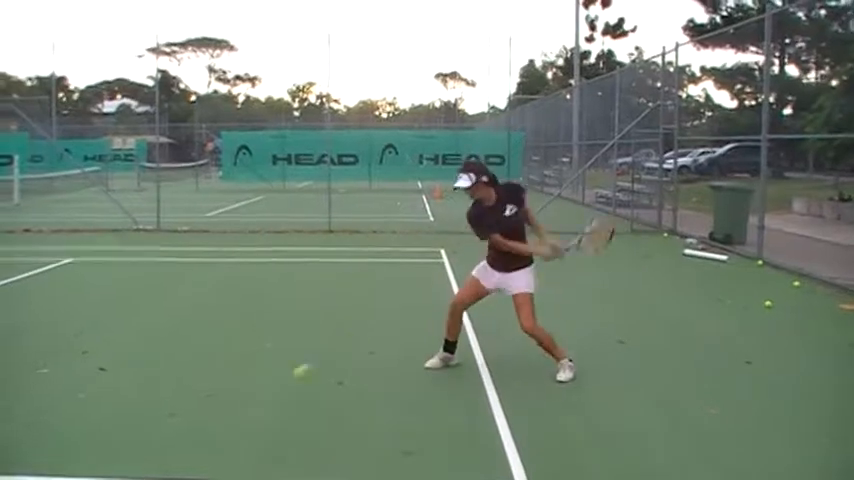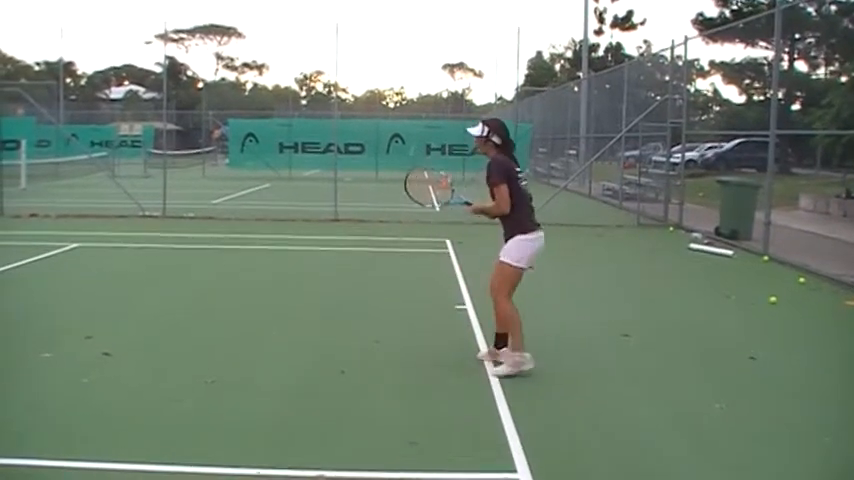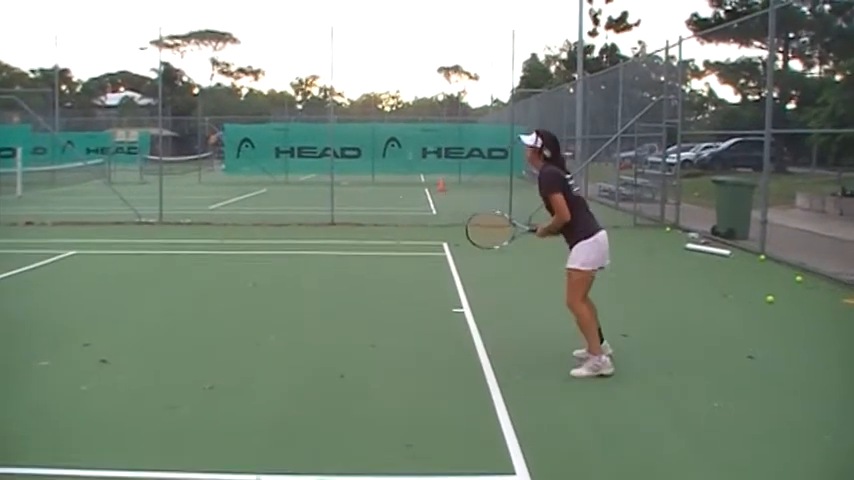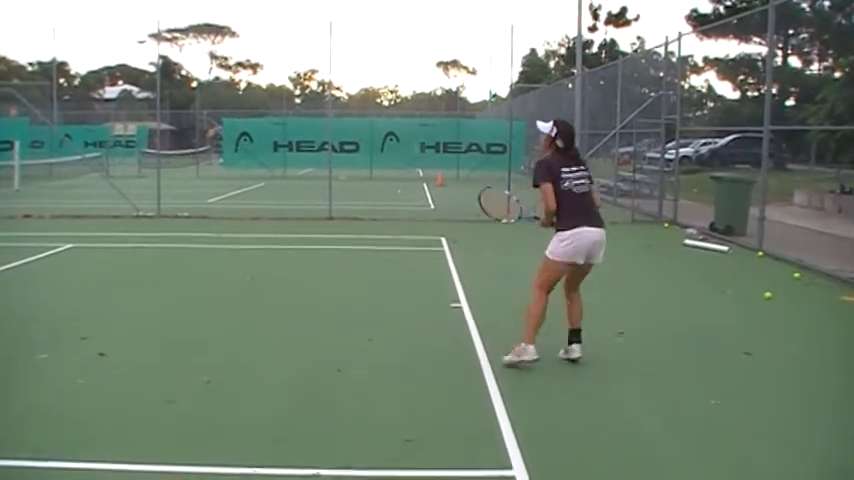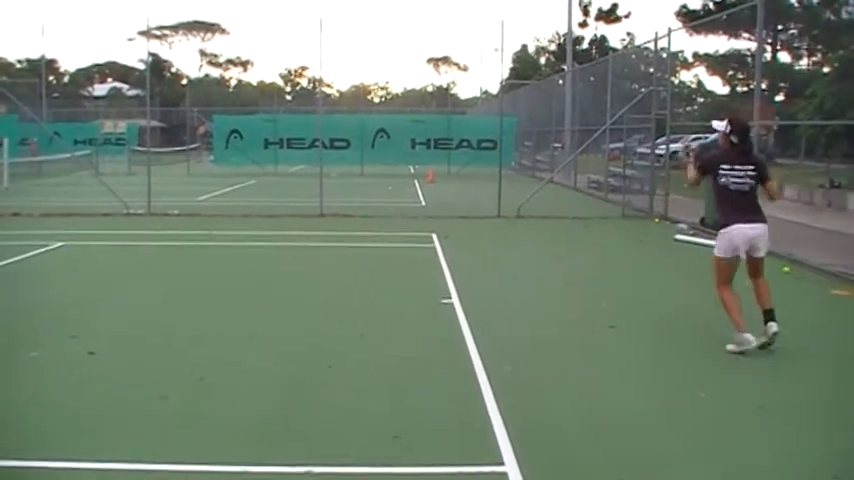
dt=1s
person 1, frame 1
left shoulder: (513, 191)
right shoulder: (475, 214)
left elbow: (528, 216)
right elbow: (502, 243)
left wrist: (544, 240)
right wrist: (536, 250)
left hip: (520, 270)
right hip: (492, 268)
left knee: (529, 325)
right knee: (456, 305)
left ankle: (564, 361)
right ankle: (447, 354)
person 1, frame 2
left shoulder: (496, 164)
right shoulder: (509, 162)
left elbow: (503, 208)
left wrist: (480, 209)
right wrist: (486, 209)
left hip: (523, 237)
right hip: (527, 234)
left knee: (501, 296)
right knee: (497, 290)
left ankle: (519, 355)
right ankle: (501, 347)
person 1, frame 3
left shoulder: (547, 175)
right shoulder: (557, 172)
left elbow: (564, 217)
left wrist: (546, 230)
right wrist: (551, 229)
left hip: (586, 242)
right hip: (592, 237)
left knee: (575, 301)
right knee: (579, 297)
left ankle: (599, 360)
right ankle: (599, 344)
person 1, frame 4
left shoulder: (545, 164)
right shoulder: (580, 164)
left elbow: (551, 206)
right elbow: (596, 202)
left wrist: (546, 221)
left hip: (573, 234)
right hip: (597, 232)
left knee: (540, 289)
right knee: (571, 288)
left ankle: (527, 347)
right ankle: (573, 345)
person 1, frame 5
left shoulder: (712, 158)
right shoulder: (756, 162)
left elbow: (692, 180)
right elbow: (774, 196)
left wrist: (691, 162)
right wrist: (771, 180)
left hip: (731, 230)
right hip: (758, 227)
left knee: (723, 285)
right knee: (757, 277)
left ankle: (744, 336)
right ankle: (770, 322)
